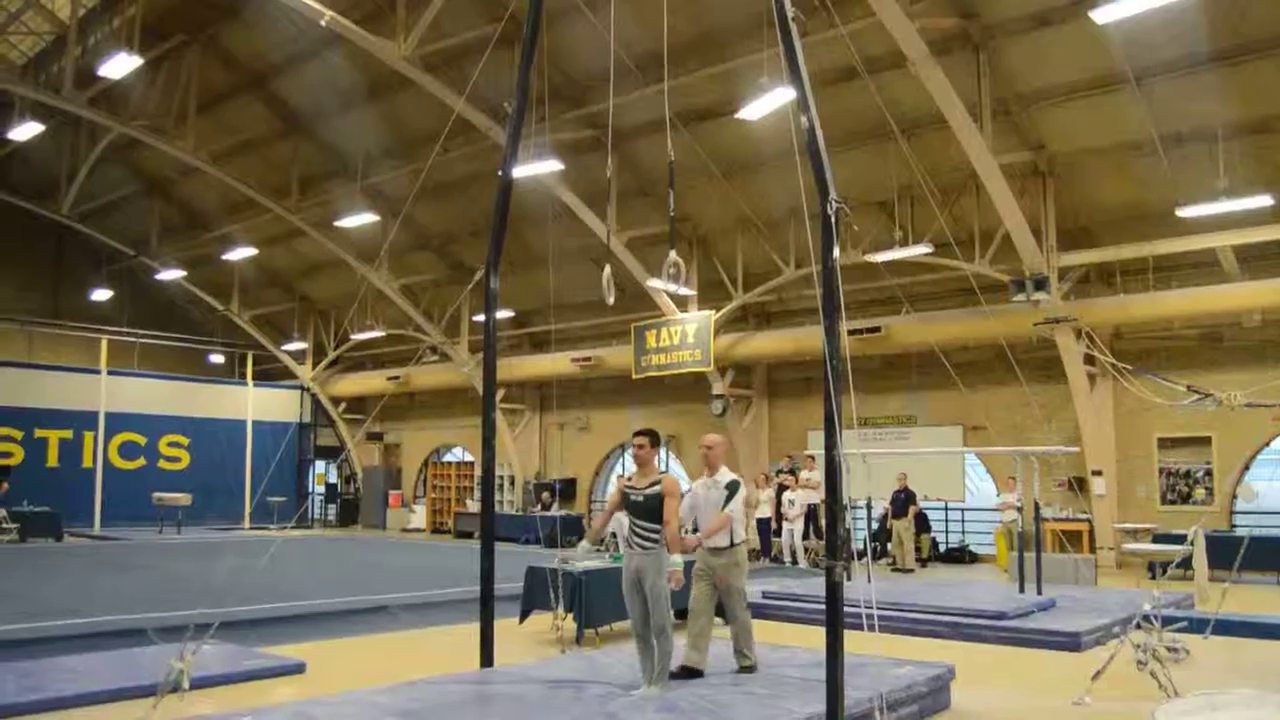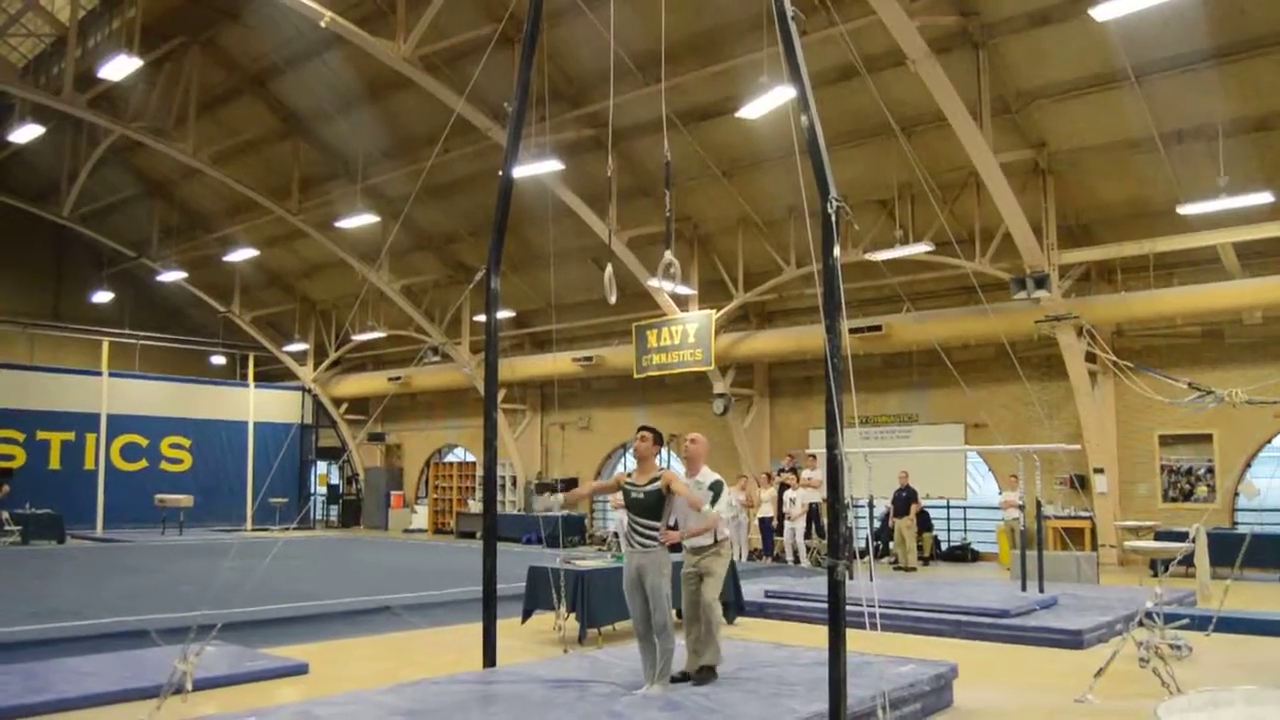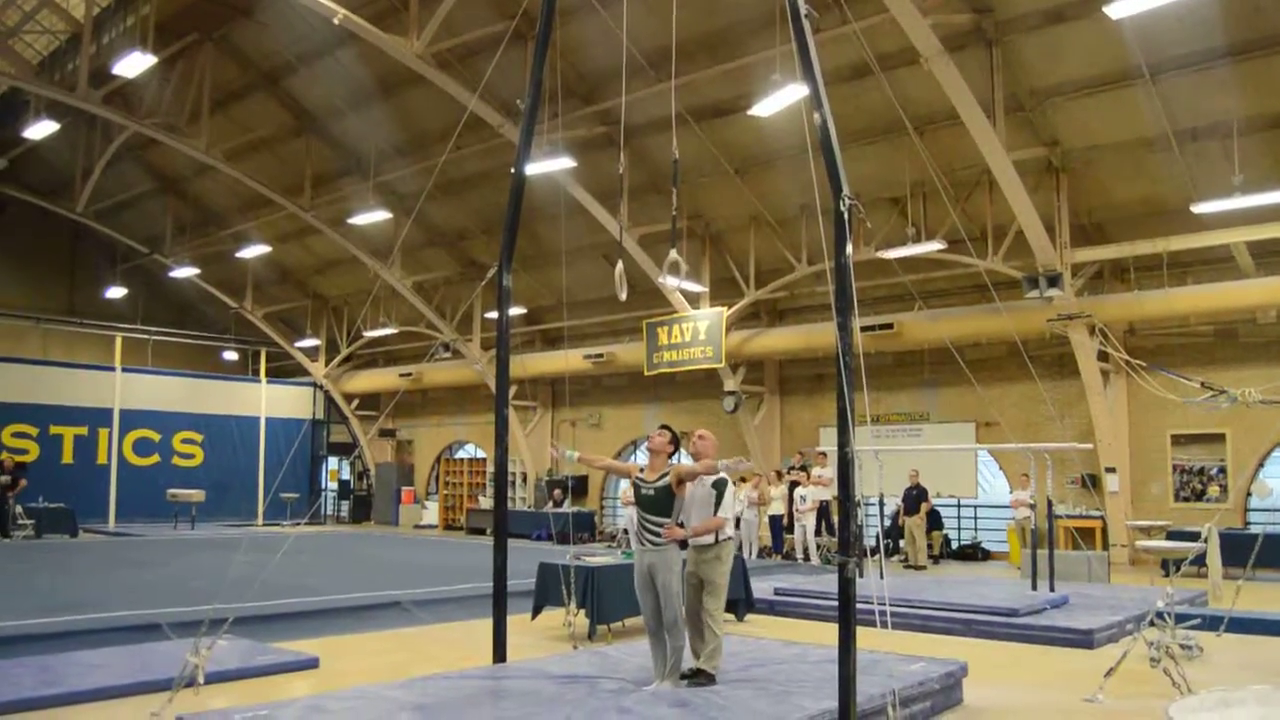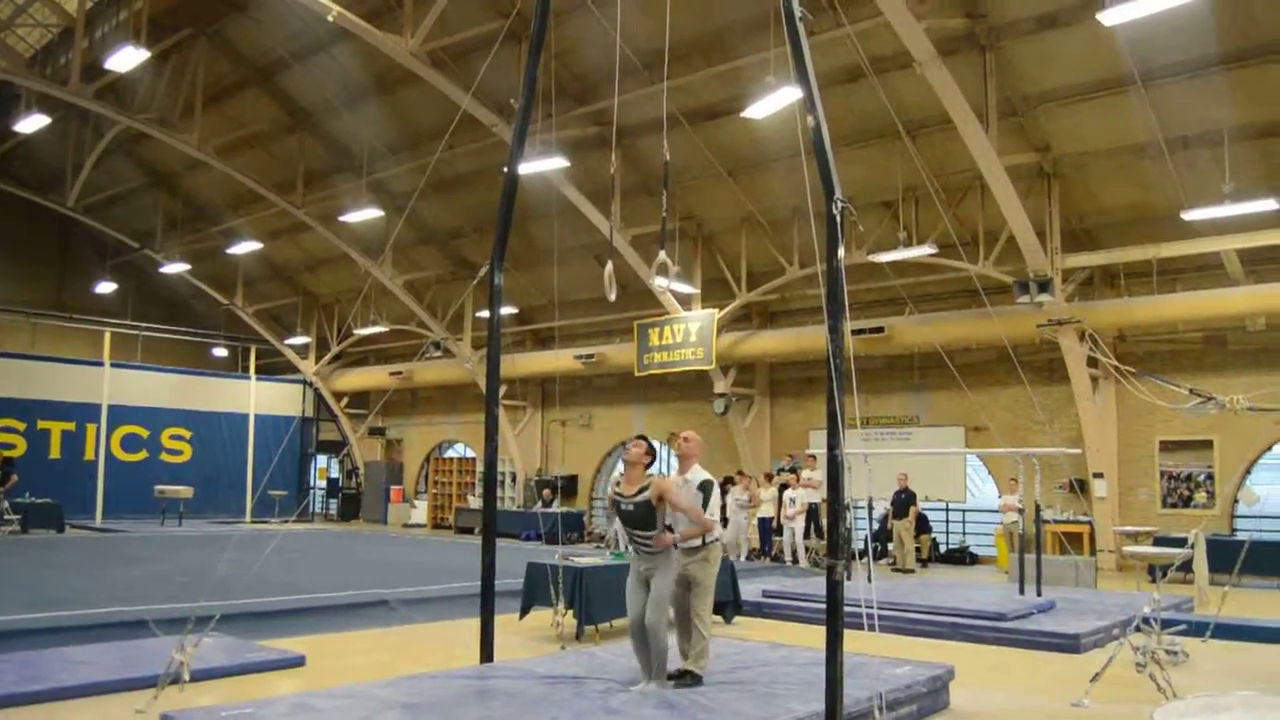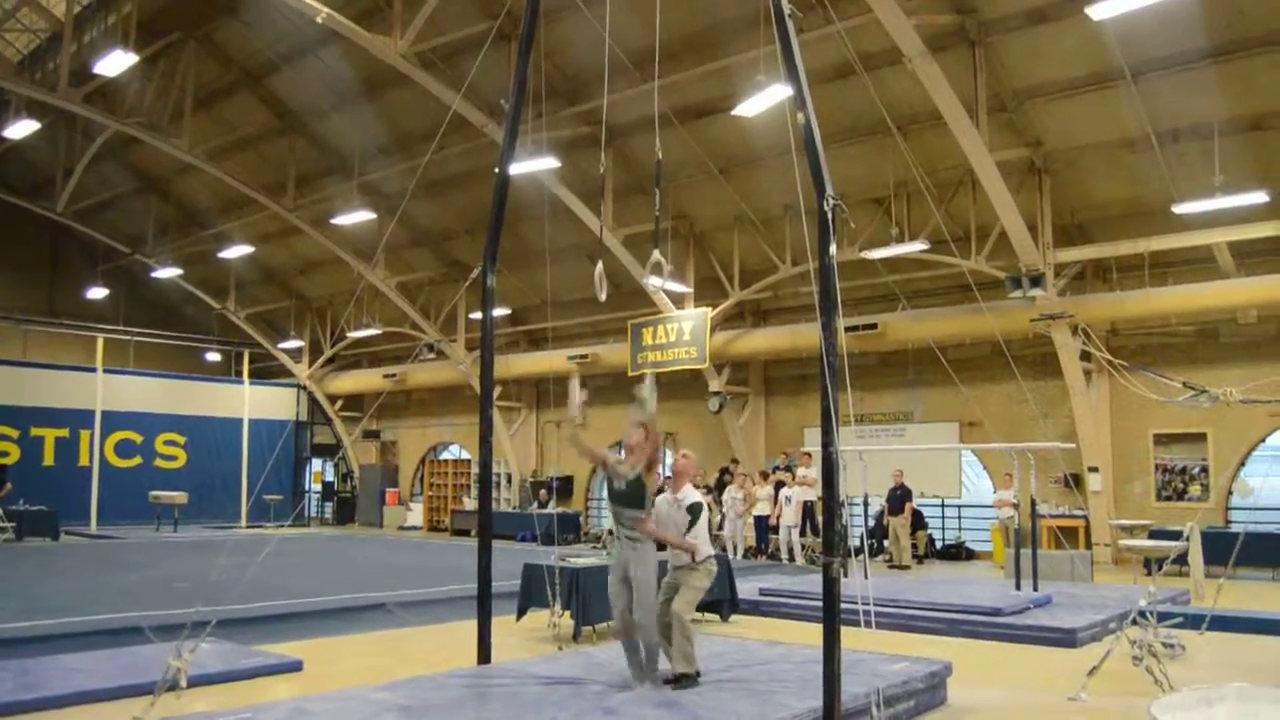
dt=0.4s
person 1, frame 1
left shoulder: (667, 484)
right shoulder: (625, 484)
left elbow: (671, 524)
right elbow: (604, 516)
left wrist: (675, 563)
right wrist: (585, 545)
left hip: (656, 559)
right hip: (631, 559)
left knee: (661, 626)
right knee: (639, 626)
left ankle: (658, 682)
right ankle: (647, 681)
person 1, frame 2
left shoulder: (667, 478)
right shoulder: (623, 479)
left elbow: (687, 495)
right elbow: (591, 489)
left wrist: (706, 510)
right wrist: (560, 499)
left hip: (655, 557)
right hip: (630, 558)
left knee: (661, 624)
right knee: (640, 625)
left ankle: (661, 682)
right ankle: (649, 679)
person 1, frame 3
left shoulder: (676, 473)
right shoulder: (634, 471)
left elbow: (700, 468)
right elbow: (601, 462)
left wrist: (723, 465)
right wrist: (570, 455)
left hip: (665, 555)
right hip: (641, 555)
left knee: (672, 621)
right knee: (651, 623)
left ankle: (672, 678)
right ankle: (659, 676)
person 1, frame 4
left shoulder: (657, 486)
right shoulder: (615, 486)
left elbow: (688, 508)
left wrist: (715, 531)
left hip: (662, 562)
right hip: (638, 562)
left knee: (653, 622)
right knee: (634, 622)
left ankle: (657, 679)
right ankle: (647, 677)
person 1, frame 5
left shoulder: (647, 465)
right shoulder: (611, 462)
left elbow: (655, 439)
right elbow: (584, 449)
left wrist: (650, 408)
right wrist: (575, 418)
left hip: (642, 552)
right hip: (620, 552)
left knee: (643, 619)
right knee: (622, 622)
left ankle: (652, 678)
right ankle: (640, 677)
person 2, frame 1
left shoulder: (733, 483)
right shoulder: (697, 486)
left elbow: (725, 518)
right elbow: (681, 516)
left wrist: (698, 539)
left hip: (731, 553)
right hip: (706, 555)
left knee: (736, 610)
right knee: (698, 608)
left ankle: (747, 659)
right ankle: (693, 664)
person 2, frame 2
left shoulder: (715, 482)
left elbow: (712, 520)
left wrist: (680, 535)
left hip: (715, 549)
right hip: (690, 552)
left knee: (708, 600)
right knee: (689, 610)
left ankle: (709, 662)
right ankle: (693, 665)
person 2, frame 3
left shoulder: (720, 481)
left elbow: (719, 521)
right elbow: (678, 513)
left wrist: (685, 533)
left hip: (717, 550)
right hip: (694, 550)
left knee: (711, 610)
right knee: (692, 610)
left ankle: (708, 670)
right ankle: (700, 663)
person 2, frame 4
left shoulder: (705, 482)
right shoulder: (670, 482)
left elbow: (708, 524)
left wrist: (674, 538)
left hip: (705, 552)
right hip: (683, 552)
left knee: (699, 610)
right knee: (681, 611)
left ankle: (696, 671)
right ankle: (687, 665)
person 2, frame 5
left shoulder: (695, 503)
right shoulder: (661, 500)
left elbow: (690, 545)
right elbow: (651, 529)
left wrist: (656, 534)
left hip: (700, 568)
right hip: (677, 568)
left knee: (679, 611)
right knee: (661, 617)
left ankle: (687, 672)
right ankle: (684, 668)
